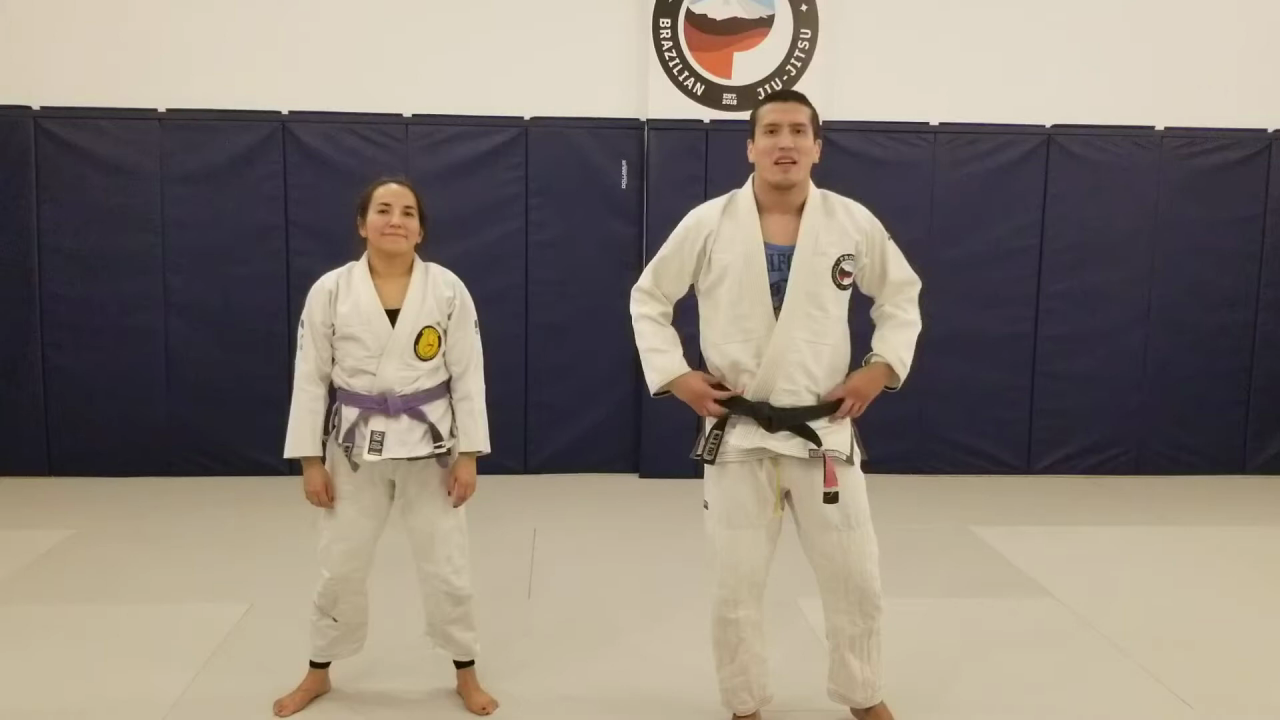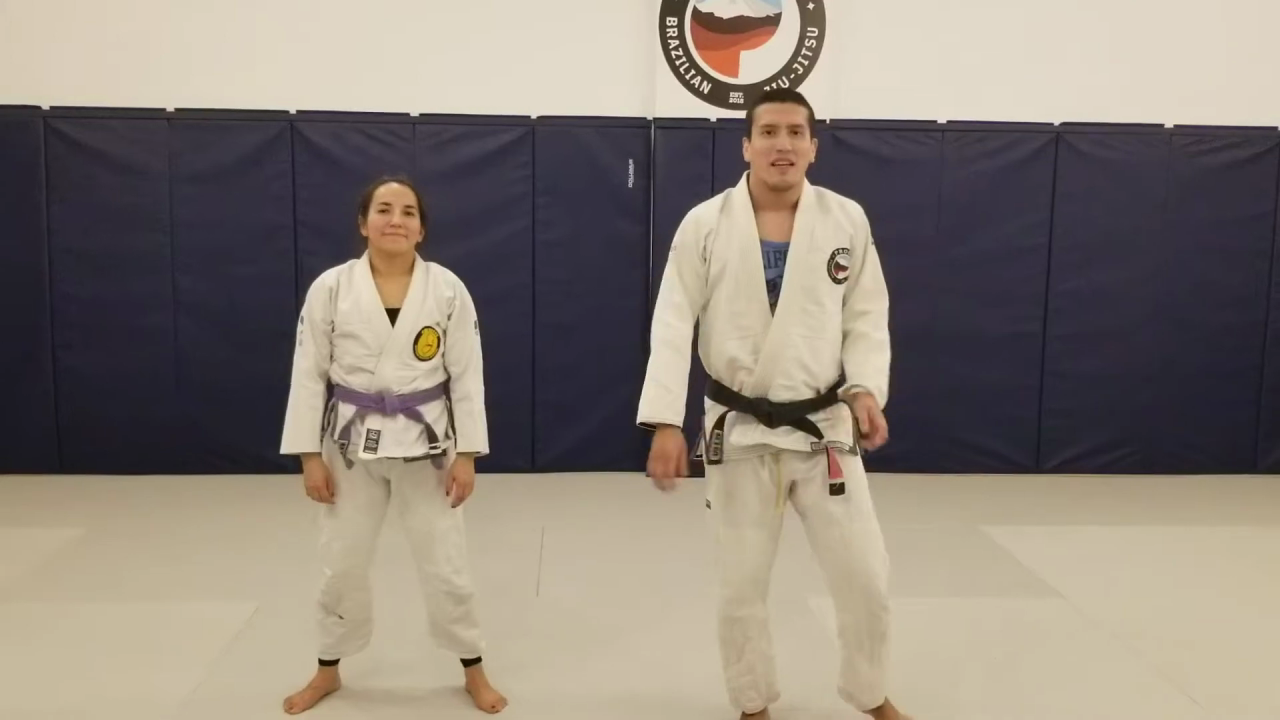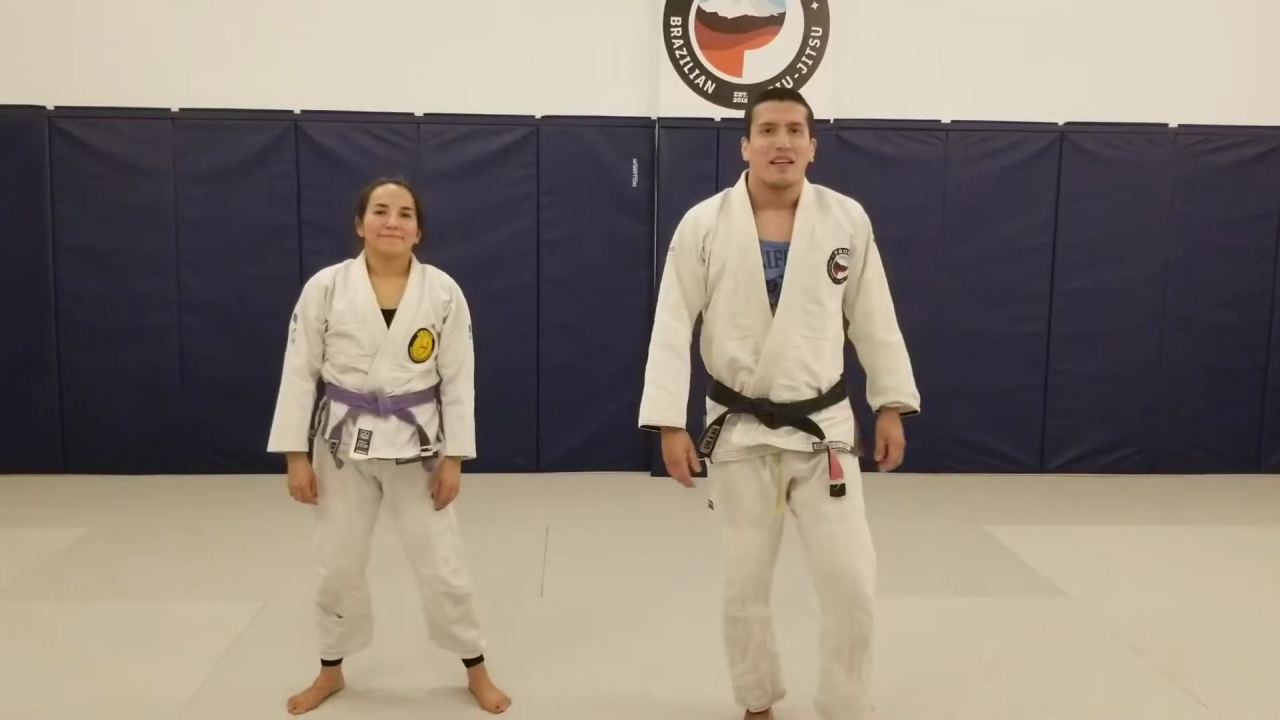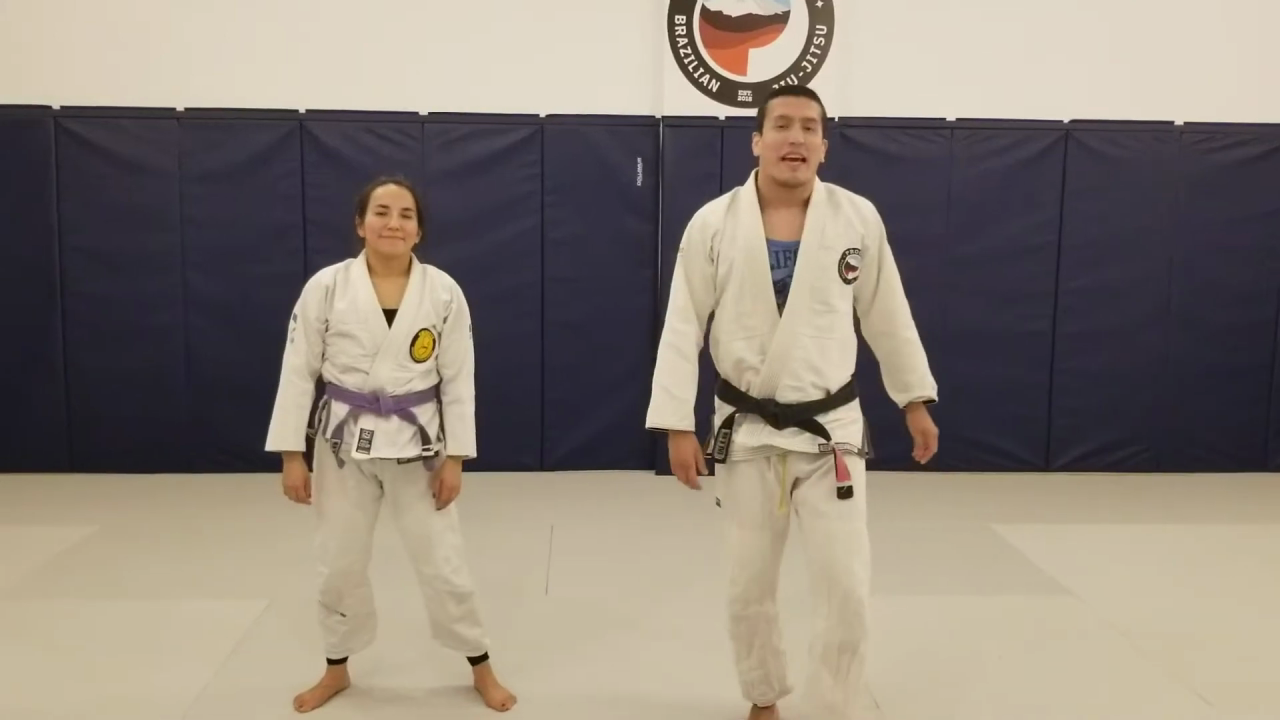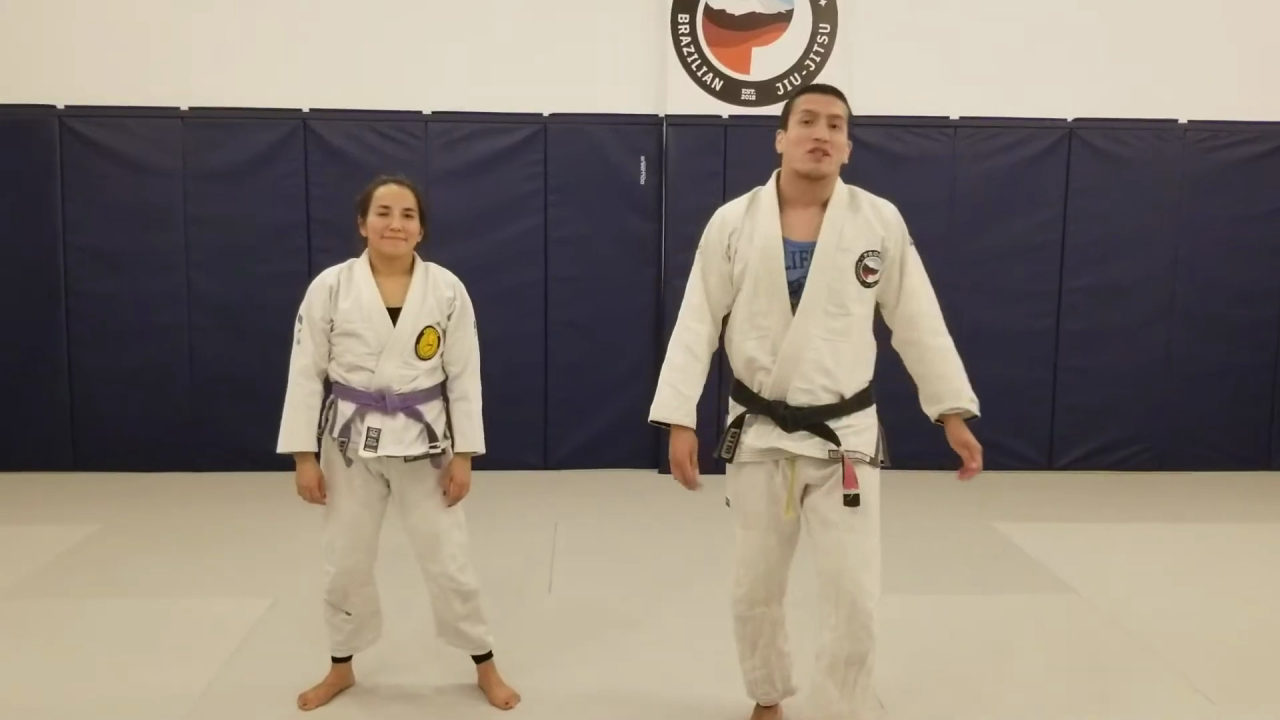
dt=0.2s
person 1, frame 1
left shoulder: (854, 223)
right shoulder: (707, 224)
left elbow: (903, 295)
right elbow: (647, 300)
left wrist: (883, 367)
right wrist: (675, 375)
left hip: (822, 433)
right hip: (738, 435)
left knee: (855, 580)
right knee: (736, 588)
person 1, frame 2
left shoulder: (846, 218)
right shoulder: (705, 224)
left elbow: (866, 317)
right elbow: (673, 324)
left wrist: (867, 394)
right wrist: (666, 425)
left hip: (823, 428)
right hip: (738, 429)
left knee: (864, 579)
right knee: (741, 587)
person 1, frame 3
left shoulder: (847, 218)
right shoulder: (704, 224)
left elbow: (872, 319)
right elbow: (672, 325)
left wrist: (891, 404)
right wrist: (671, 424)
left hip: (824, 427)
right hip: (739, 430)
left knee: (850, 586)
right knee: (744, 586)
person 1, frame 4
left shoulder: (858, 217)
right shoulder: (713, 223)
left elbow: (886, 316)
right elbow: (683, 328)
left wrist: (915, 400)
right wrist: (677, 427)
left hip: (831, 428)
right hip: (746, 430)
left knee: (844, 591)
right knee: (749, 587)
person 1, frame 5
left shoulder: (880, 221)
right shoulder: (732, 222)
left elbow: (917, 323)
right elbow: (697, 324)
left wrist: (952, 413)
right wrist: (680, 421)
left hip: (845, 435)
right hip: (759, 433)
left knee: (852, 600)
right knee: (754, 590)
person 2, frame 1
left shoulder: (447, 289)
right shoulder: (330, 290)
left elbow: (468, 376)
right elbow: (310, 378)
left wrist: (469, 455)
right wrist: (311, 460)
left hip: (429, 445)
right hip: (356, 446)
left knee: (446, 565)
right knee: (340, 564)
left ankle: (466, 672)
right ankle: (318, 672)
person 2, frame 2
left shoulder: (448, 289)
right shoulder: (331, 287)
left elbow: (467, 375)
right elbow: (309, 373)
left wrist: (466, 454)
right wrist: (310, 455)
left hip: (425, 443)
right hip: (353, 443)
left knee: (445, 563)
right knee: (342, 562)
left ankle: (473, 669)
right ankle: (328, 670)
person 2, frame 3
left shoulder: (443, 291)
right shoulder: (326, 286)
left elbow: (458, 379)
right elbow: (299, 372)
left wrist: (453, 458)
right wrist: (296, 455)
left hip: (416, 444)
right hip: (344, 443)
left knee: (441, 564)
right knee: (338, 564)
left ankle: (476, 669)
right ankle: (331, 670)
person 2, frame 4
left shoulder: (444, 291)
right shoulder: (326, 286)
left elbow: (458, 380)
right elbow: (298, 371)
left wrist: (454, 458)
right wrist: (291, 454)
left hip: (417, 444)
right hip: (345, 443)
left knee: (443, 563)
right knee: (340, 563)
left ankle: (481, 667)
right ankle: (337, 669)
person 2, frame 5
left shoulder: (447, 289)
right shoulder: (330, 286)
left elbow: (464, 376)
right elbow: (306, 373)
left wrist: (463, 455)
right wrist: (304, 455)
left hip: (423, 442)
right hip: (351, 443)
left knee: (449, 561)
right knee: (345, 562)
left ankle: (484, 665)
right ankle: (341, 667)
